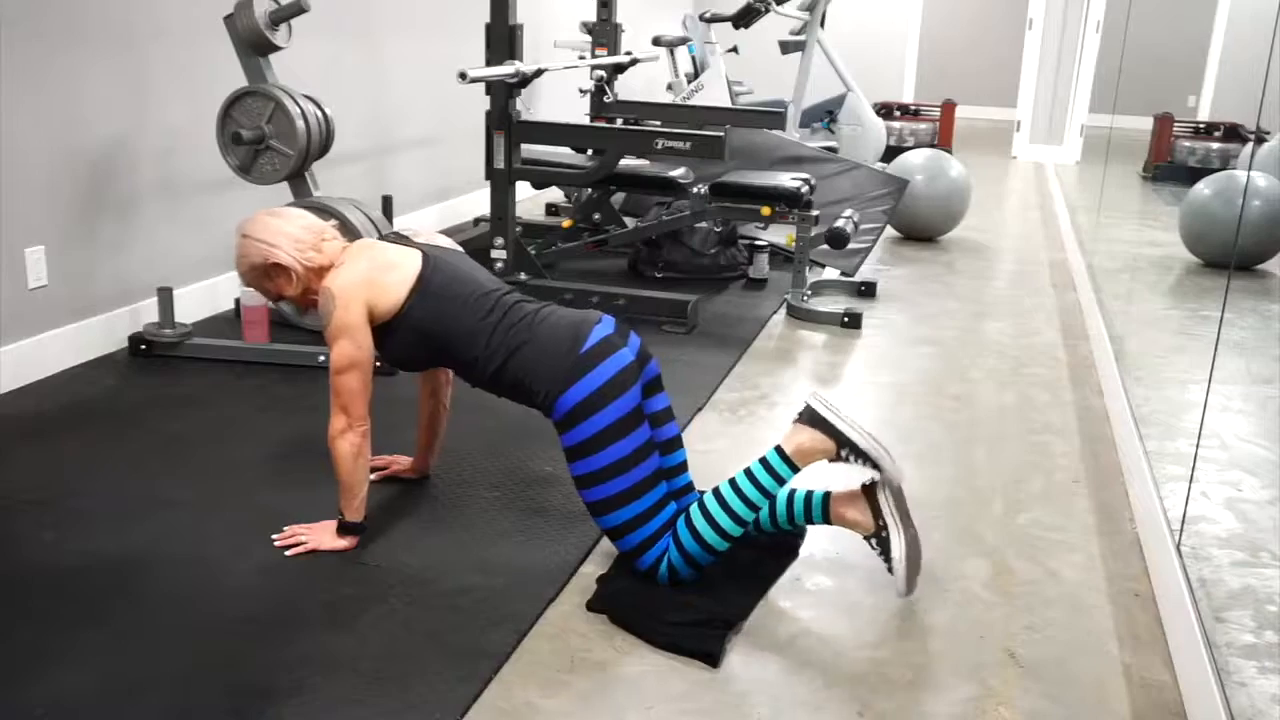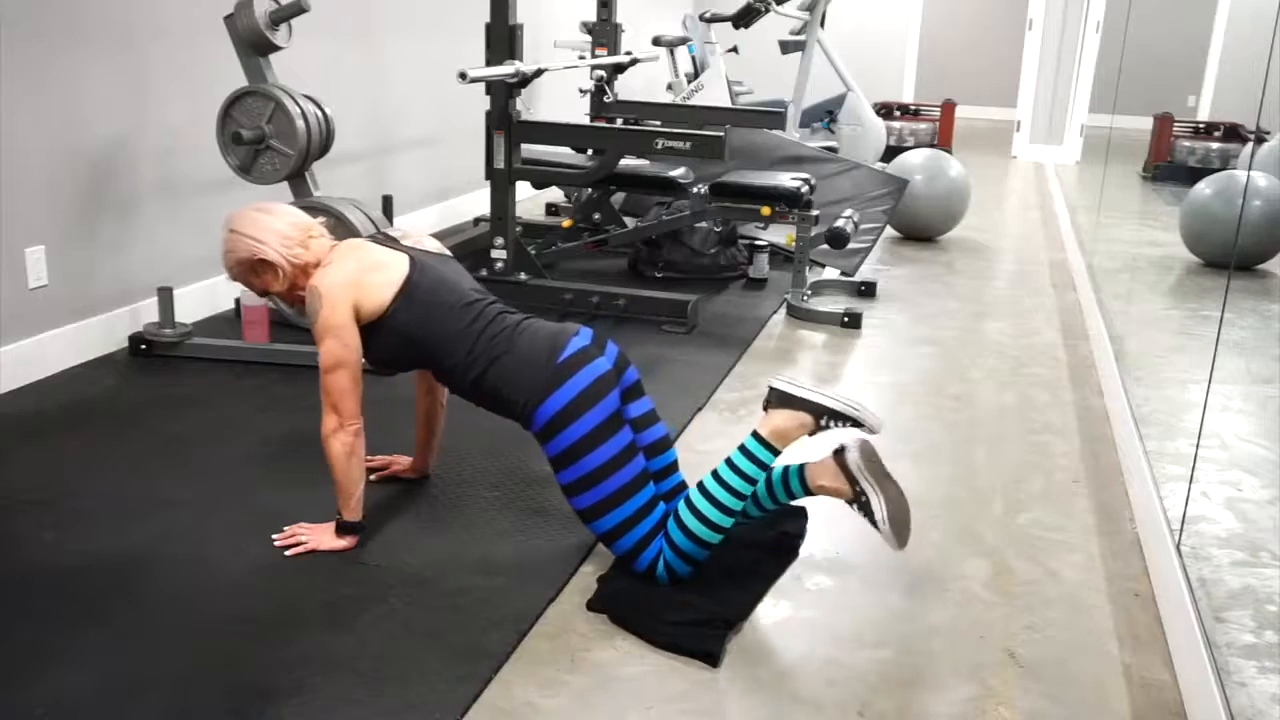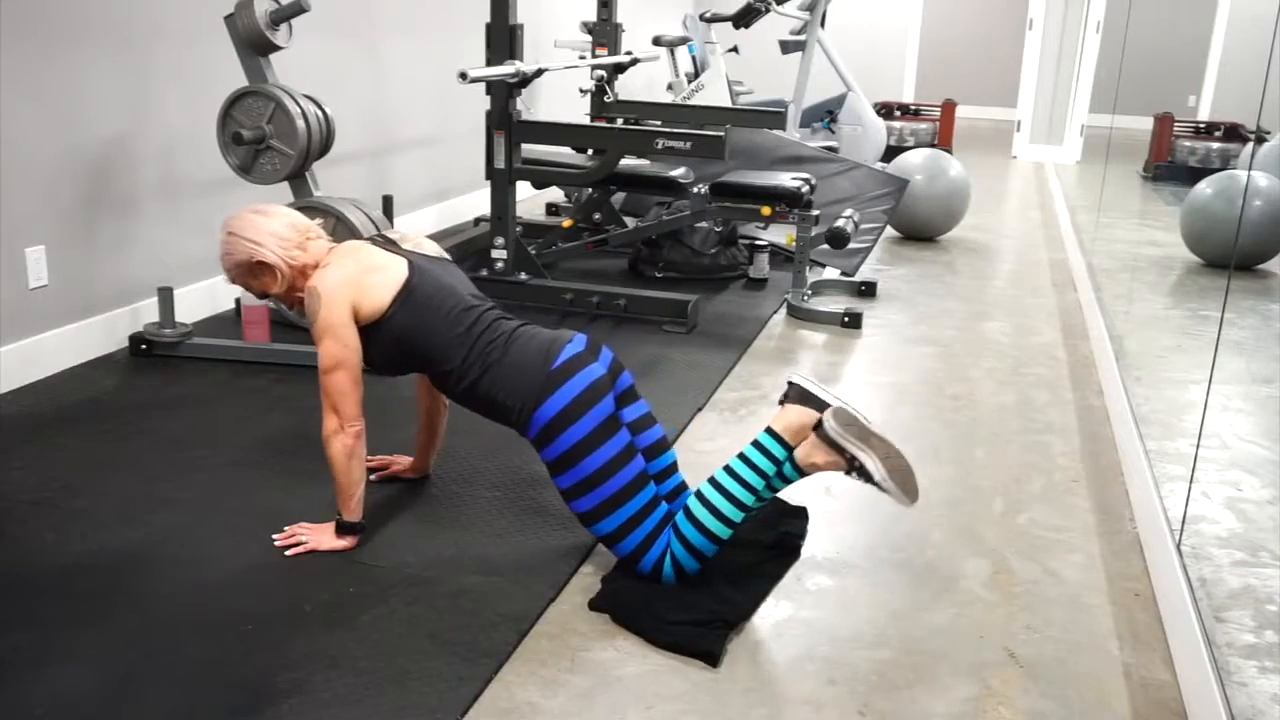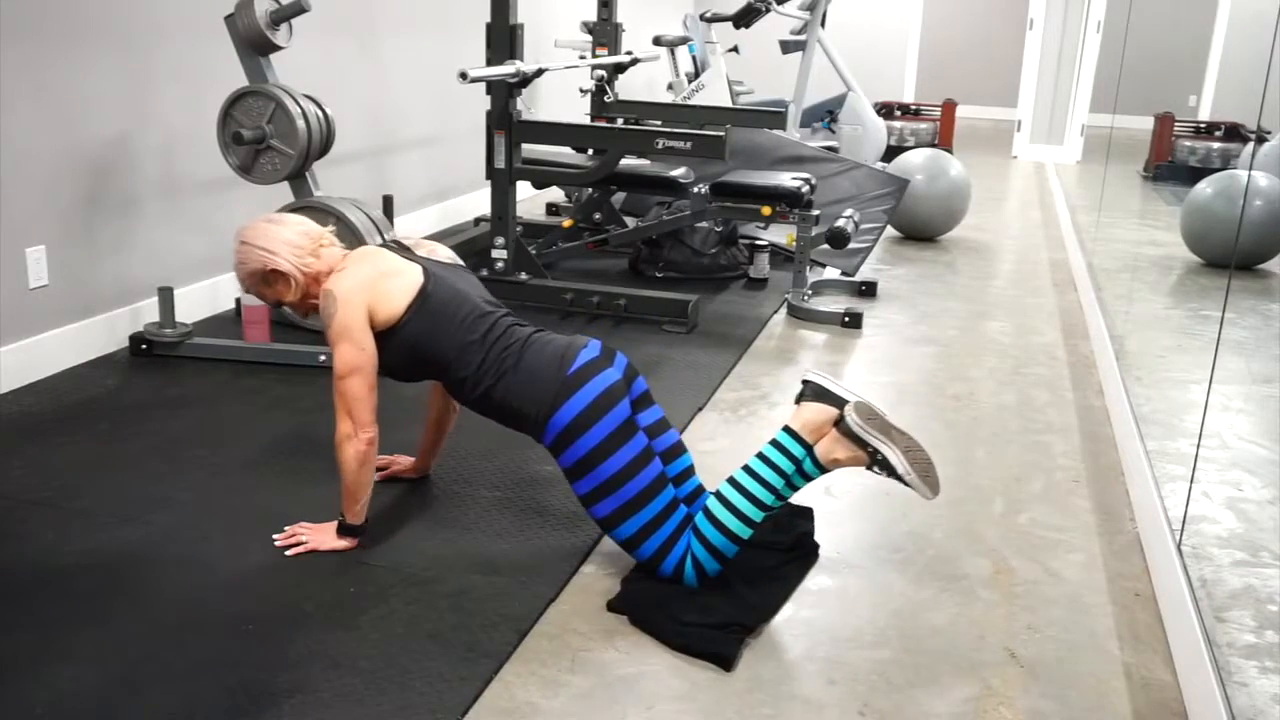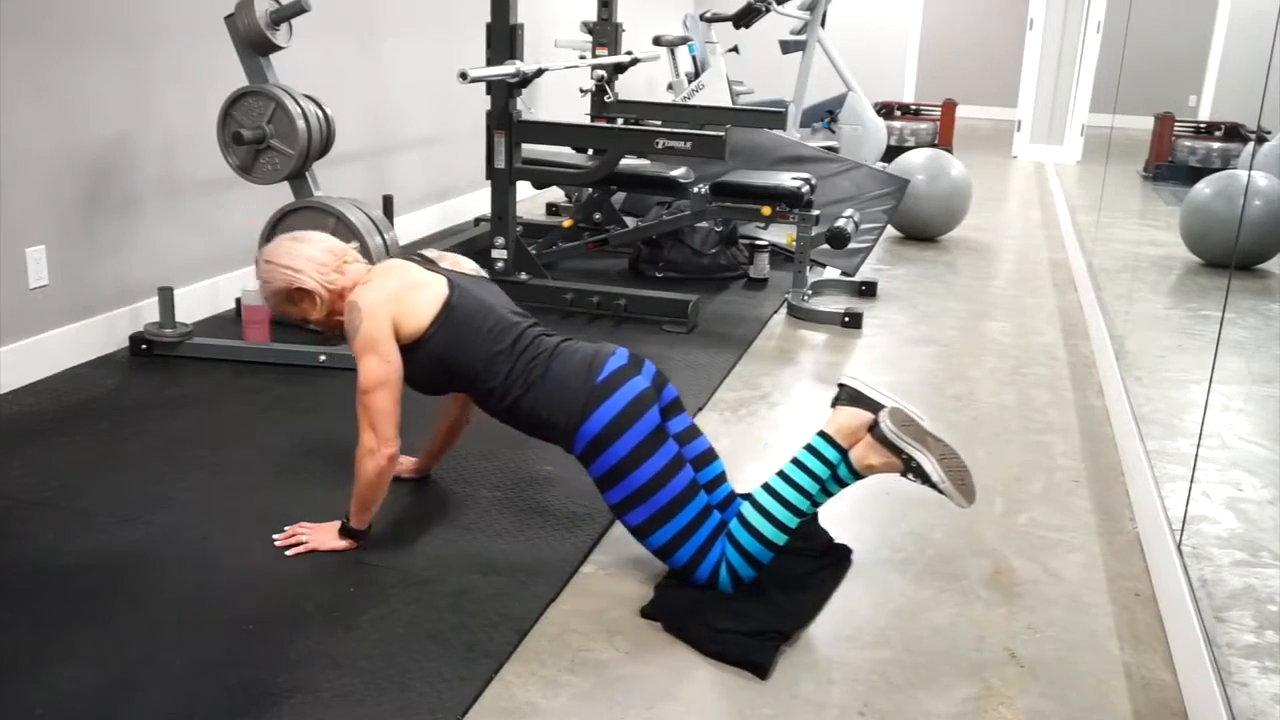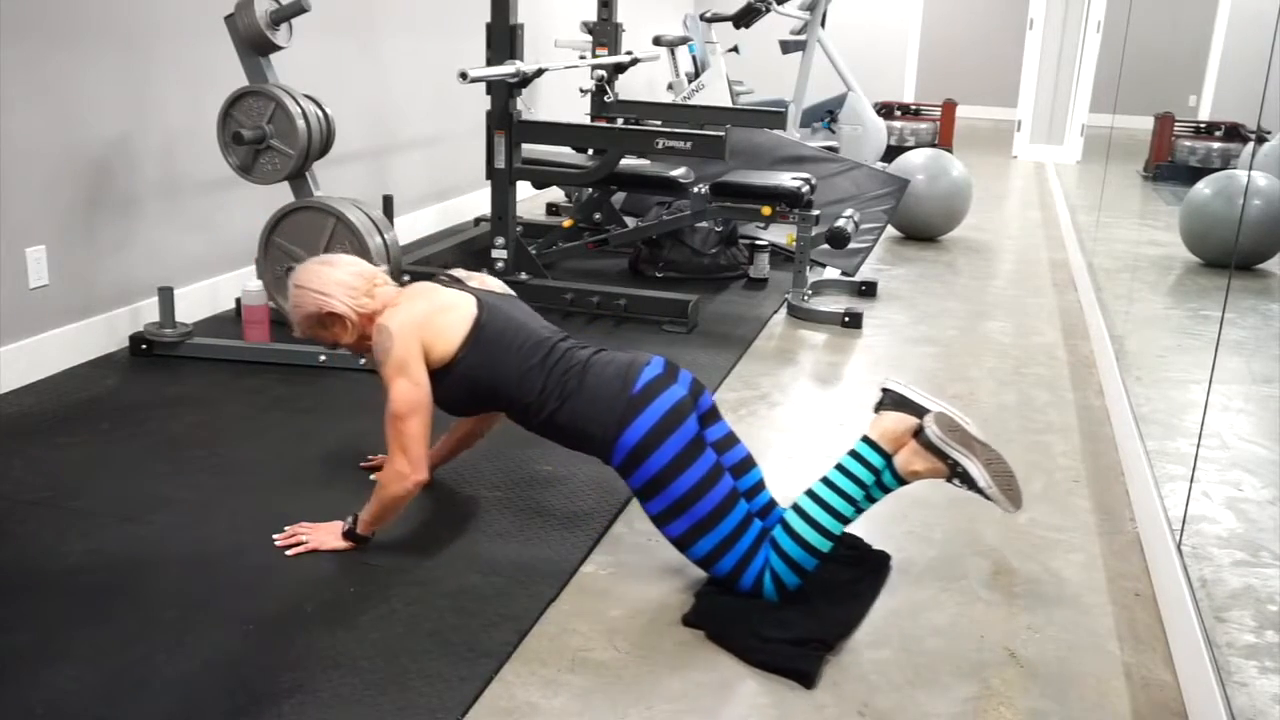
dt=0.3s
person 1, frame 1
left shoulder: (345, 287)
right shoulder: (404, 243)
left elbow: (348, 426)
left wrist: (346, 526)
right wrist: (420, 460)
left hip: (581, 384)
right hip: (610, 346)
left knee: (666, 558)
right knee: (680, 517)
left ankle: (805, 443)
right ankle: (855, 505)
person 1, frame 2
left shoulder: (331, 286)
right shoulder: (398, 242)
left elbow: (343, 426)
left wrist: (346, 526)
right wrist: (422, 460)
left hip: (561, 393)
right hip: (589, 356)
left knee: (663, 558)
right knee: (673, 517)
left ankle: (779, 425)
right ankle: (831, 475)
person 1, frame 3
left shoulder: (330, 287)
right shoulder: (396, 244)
left elbow: (344, 428)
left wrist: (346, 525)
right wrist: (422, 460)
left hip: (556, 400)
right hip: (583, 363)
left knee: (669, 559)
right knee: (679, 517)
left ankle: (797, 432)
right ankle: (811, 441)
person 1, frame 4
left shoulder: (345, 292)
right shoulder: (411, 249)
left elbow: (358, 434)
left wrist: (347, 527)
right wrist: (422, 462)
left hip: (572, 407)
right hip: (598, 368)
left knee: (689, 561)
right knee: (696, 521)
left ankle: (813, 429)
right ankle: (831, 435)
person 1, frame 5
left shoulder: (369, 305)
right shoulder: (430, 263)
left elbow: (378, 448)
left wrist: (350, 530)
right wrist: (425, 464)
left hip: (602, 417)
right hip: (626, 378)
left knee: (724, 567)
right knee: (730, 526)
left ankle: (851, 439)
right ankle: (857, 430)
person 1, frame 6
left shoulder: (397, 328)
right shoulder: (456, 283)
left elbow: (403, 475)
left wrist: (353, 531)
right wrist: (430, 459)
left hip: (639, 427)
right hip: (662, 387)
left knee: (766, 575)
right knee: (771, 535)
left ankle: (894, 443)
right ankle: (901, 435)
